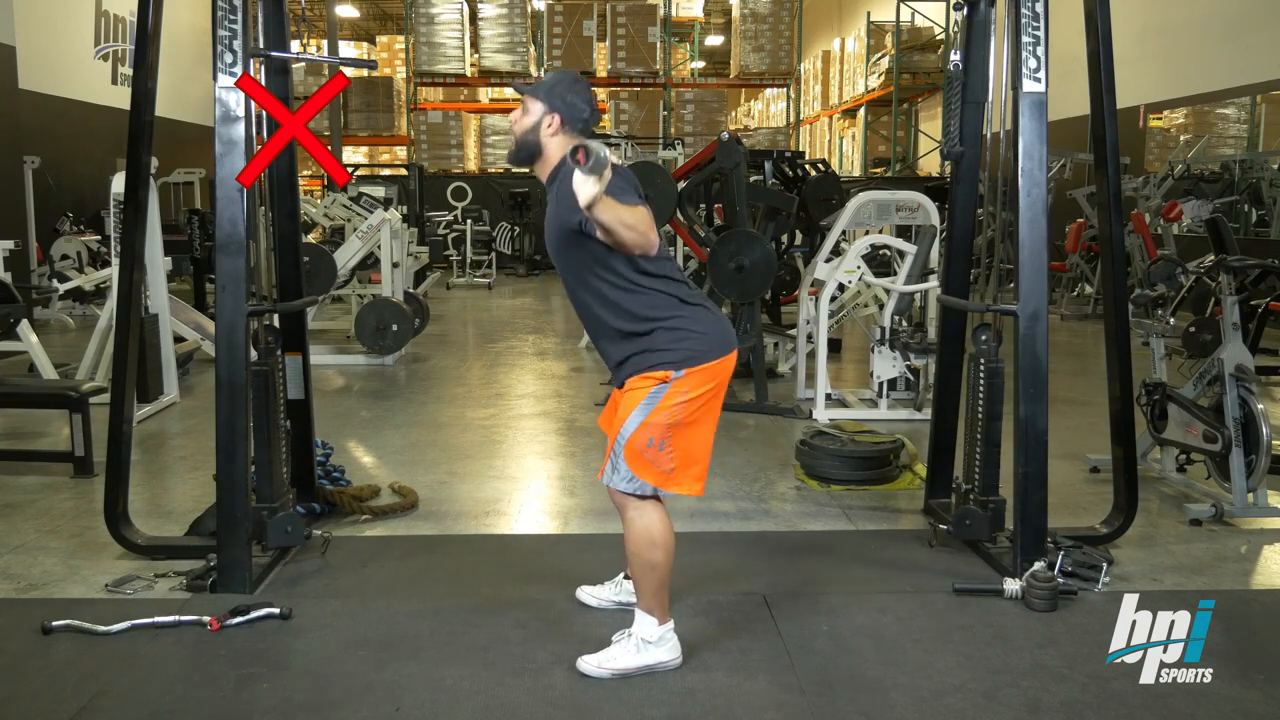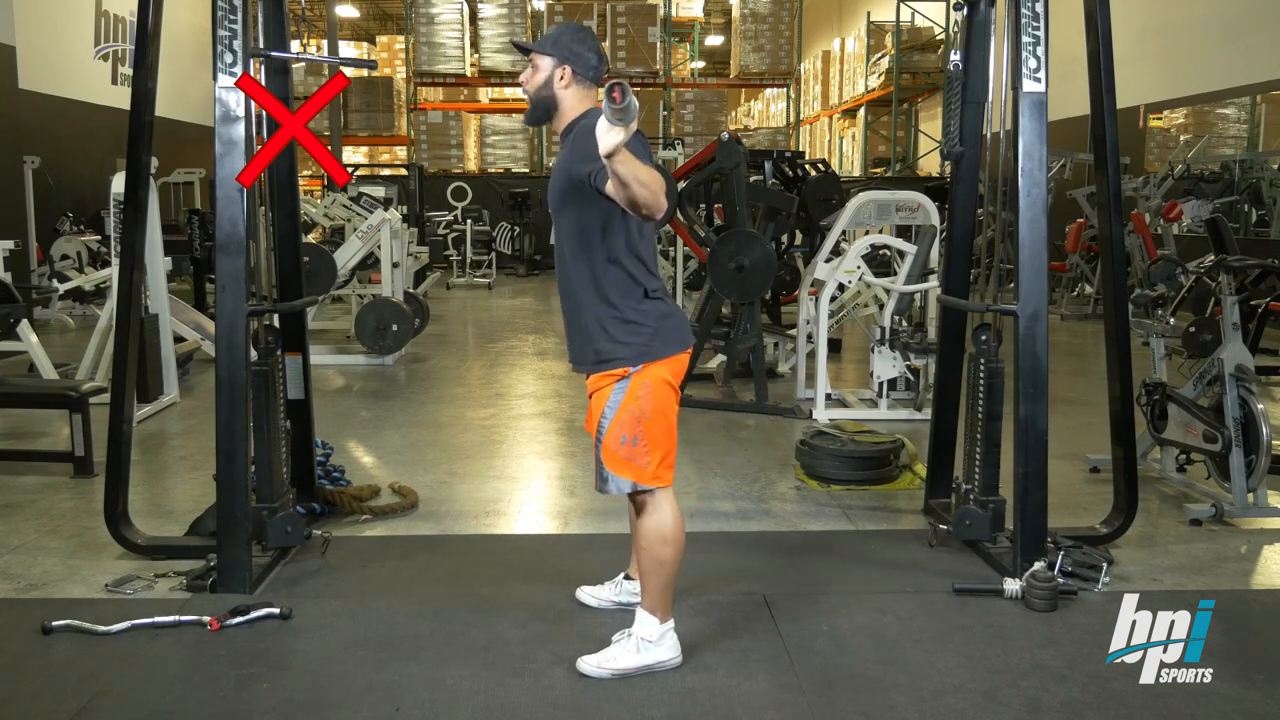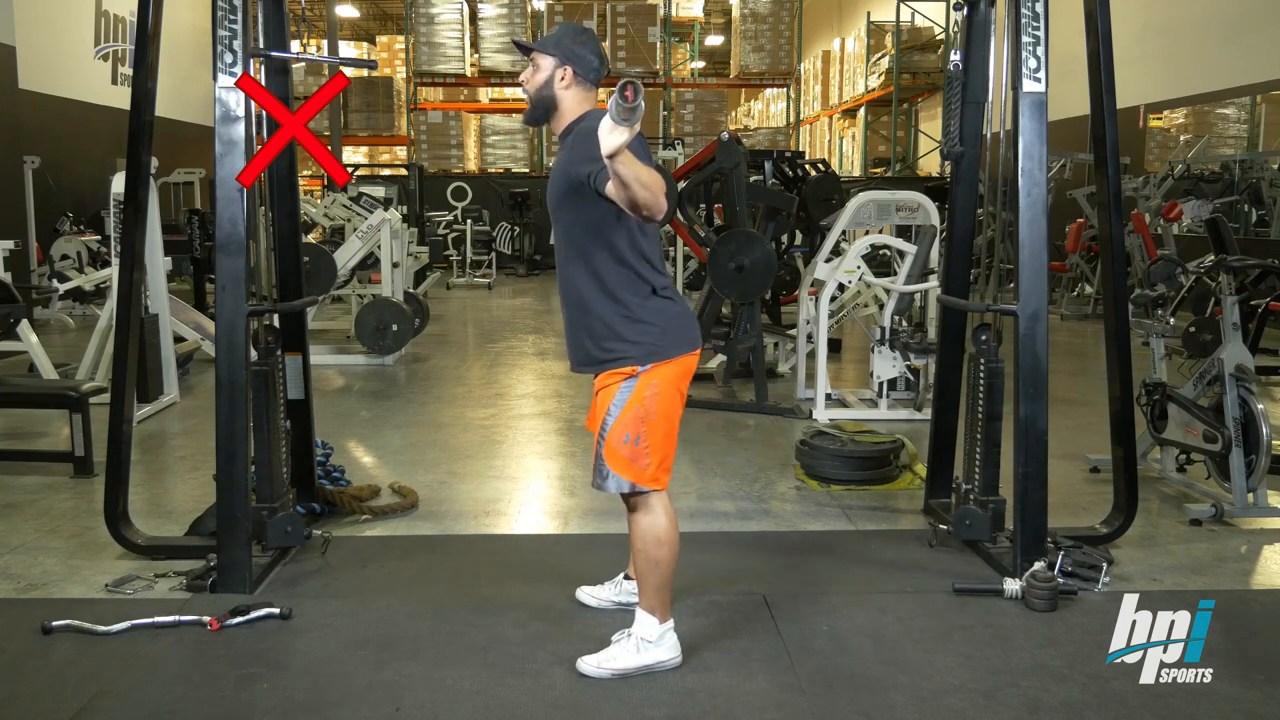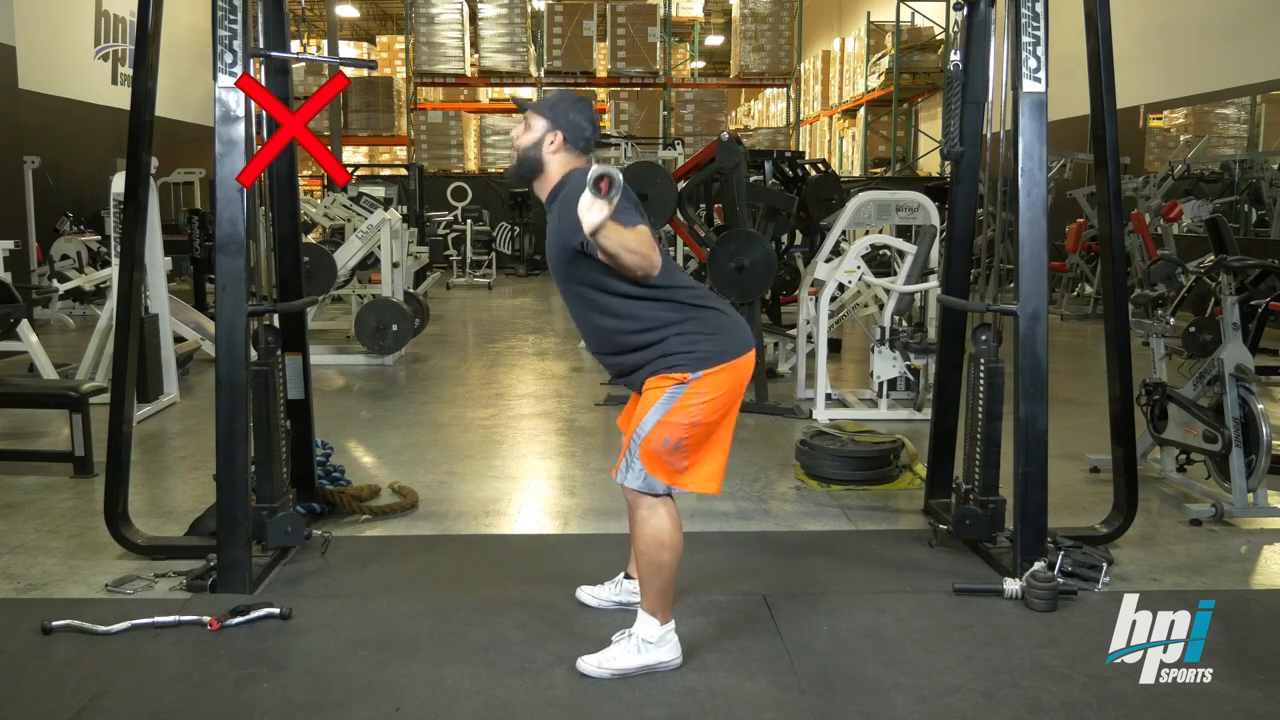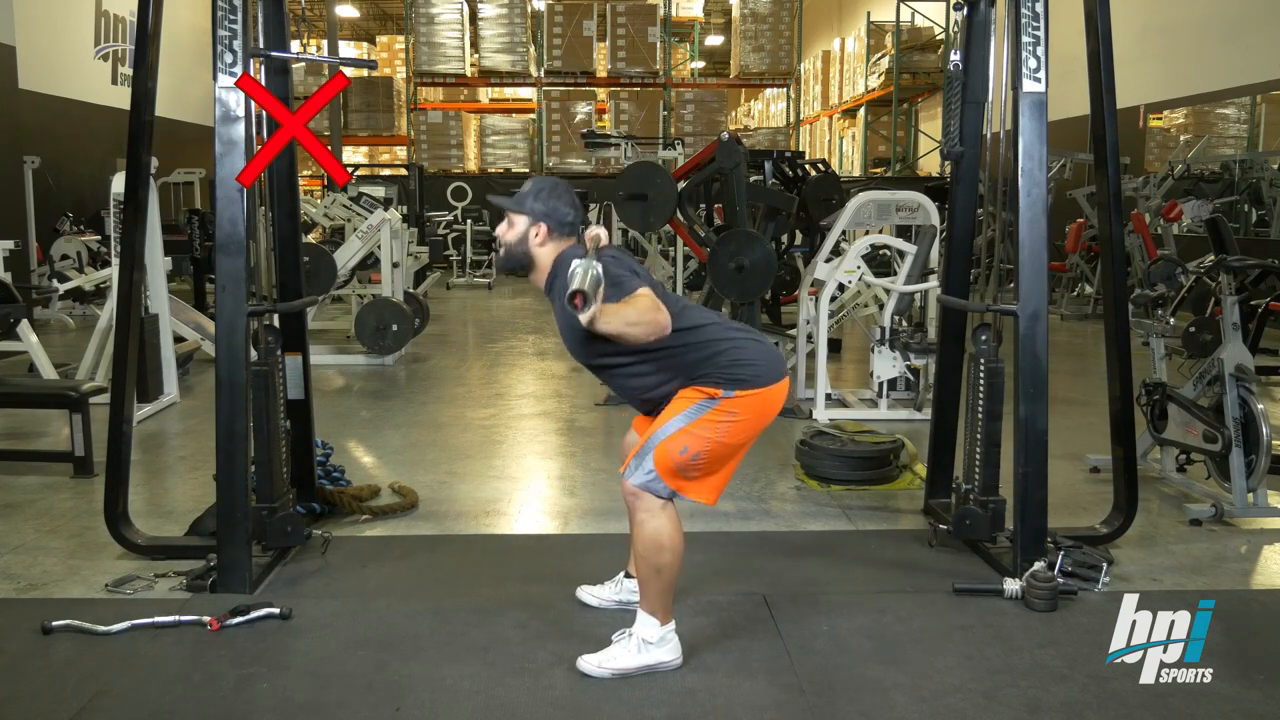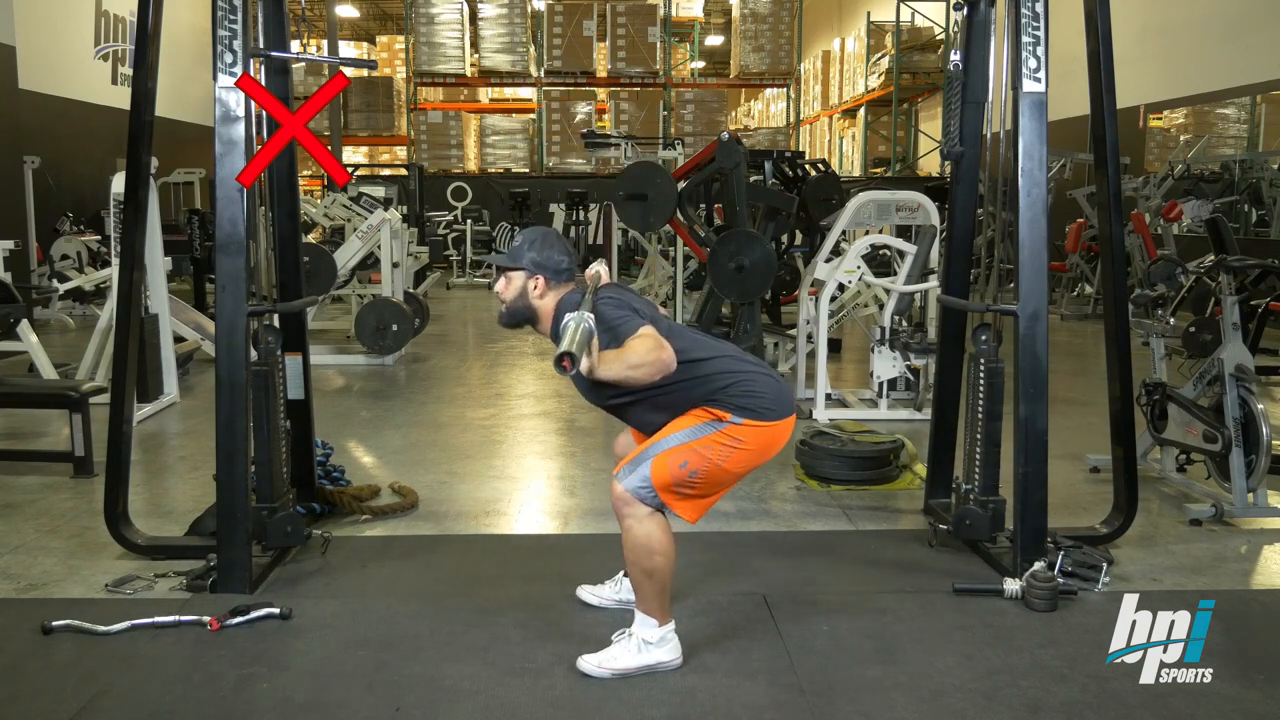
dt=0.4s
person 1, frame 1
left shoulder: (585, 171)
right shoulder: (567, 182)
left elbow: (644, 238)
left wrist: (594, 202)
left hip: (683, 352)
right hip: (661, 348)
left knee: (630, 483)
right knee: (626, 469)
left ankle: (654, 637)
right ankle: (637, 580)
person 1, frame 2
left shoulder: (598, 137)
right shoulder: (582, 140)
left elbow: (652, 201)
left wrist: (617, 153)
left hip: (635, 345)
right hip: (622, 340)
left knee: (645, 484)
right knee: (634, 479)
left ankle: (655, 636)
right ankle: (638, 580)
person 1, frame 3
left shoulder: (598, 138)
right shoulder: (582, 142)
left elbow: (652, 202)
left wrist: (620, 154)
left hip: (642, 345)
right hip: (626, 340)
left knee: (639, 483)
right knee: (631, 476)
left ankle: (654, 637)
right ankle: (636, 580)
person 1, frame 4
left shoulder: (582, 193)
right shoulder: (570, 197)
left elbow: (646, 259)
left wrist: (601, 229)
left hip: (701, 354)
right hip: (678, 352)
left knee: (644, 481)
right knee: (637, 466)
left ankle: (655, 637)
right ankle: (638, 581)
person 1, frame 5
right shoulder: (576, 266)
left elbow: (654, 319)
left wrist: (597, 315)
left hip: (741, 380)
right hip: (719, 374)
left knee: (644, 483)
right knee: (637, 453)
left ankle: (655, 638)
right ankle: (637, 580)
person 1, frame 6
left shoulder: (583, 315)
right shoulder: (588, 304)
left elbow: (658, 357)
left wrist: (598, 365)
left hip: (749, 412)
right hip: (735, 400)
left knee: (632, 491)
right knee: (628, 452)
left ankle: (655, 638)
right ankle: (635, 581)
